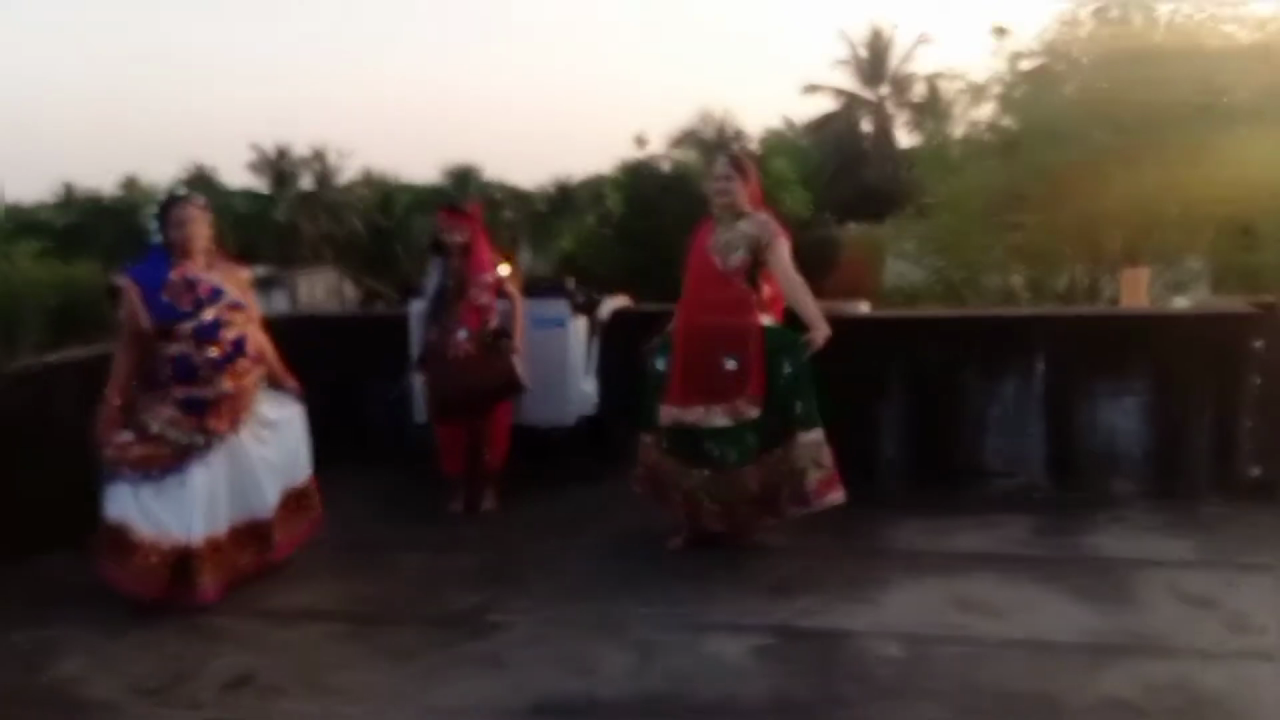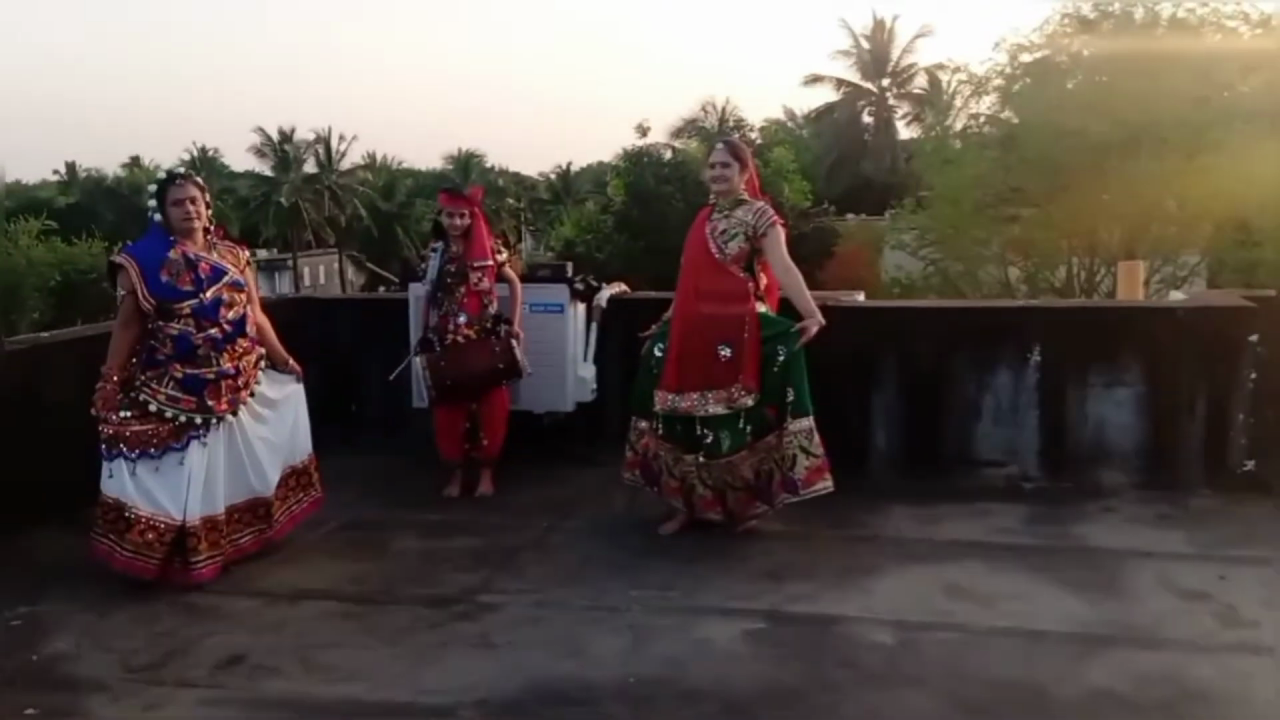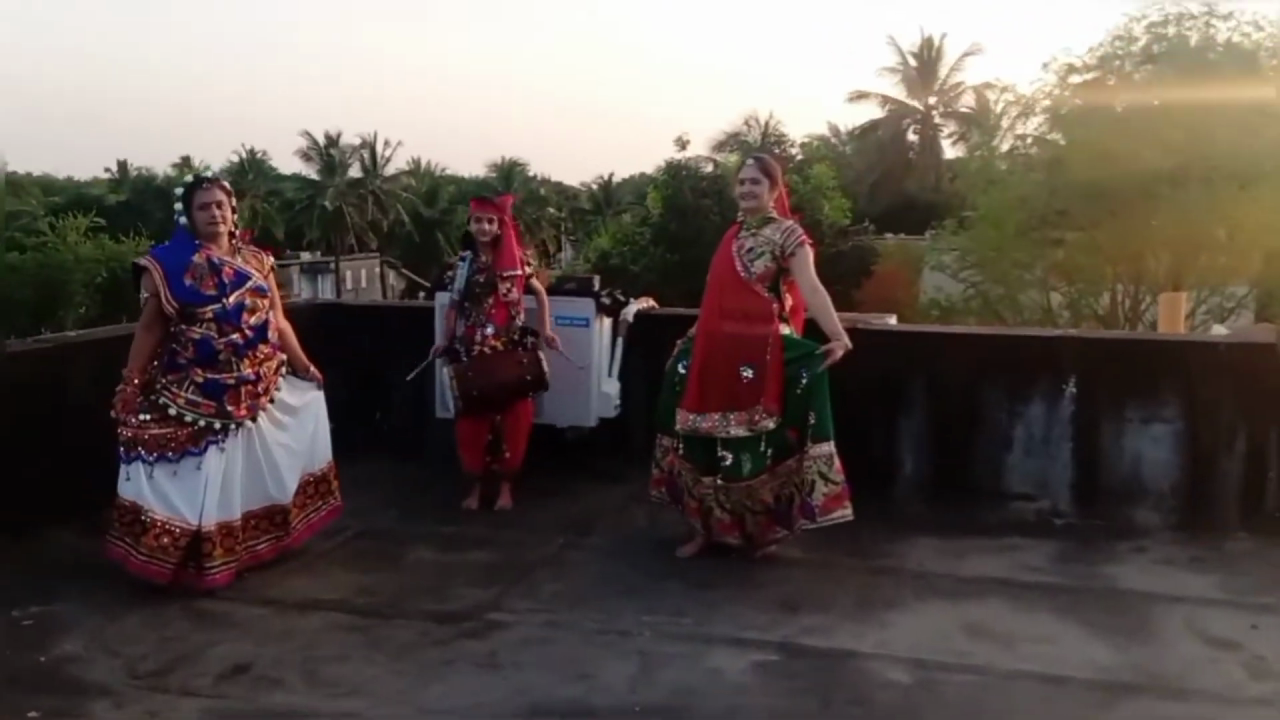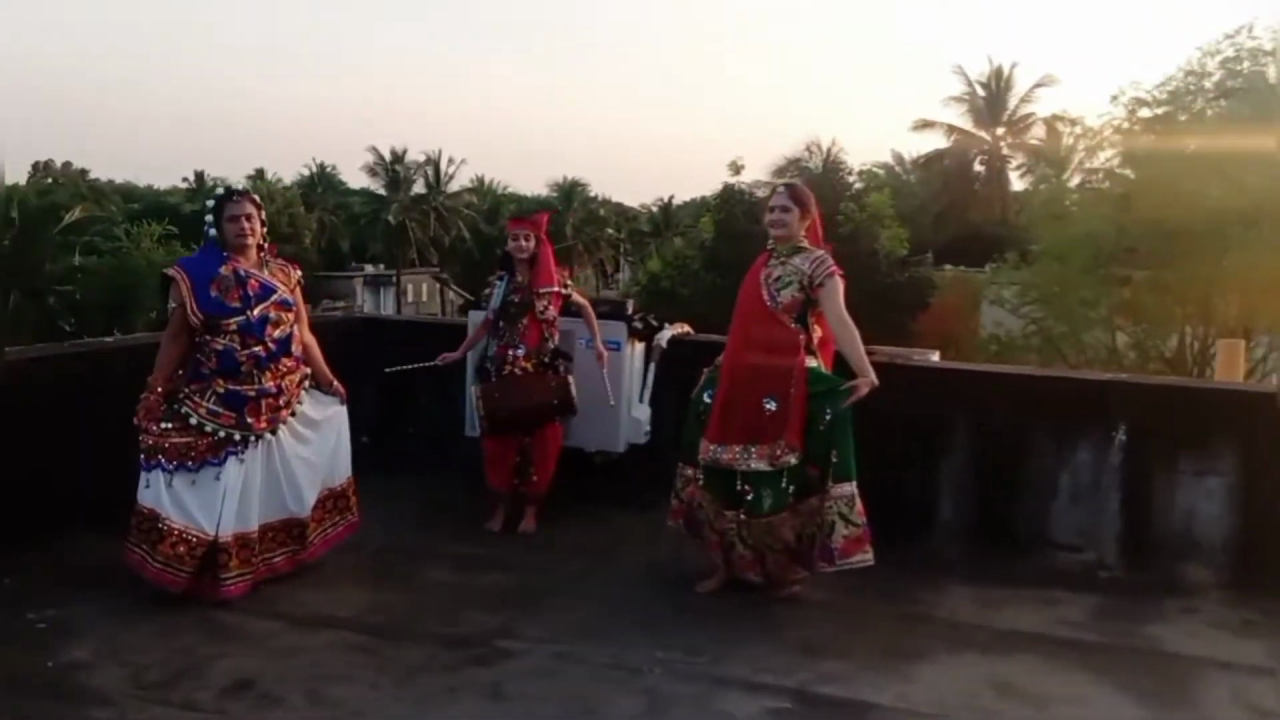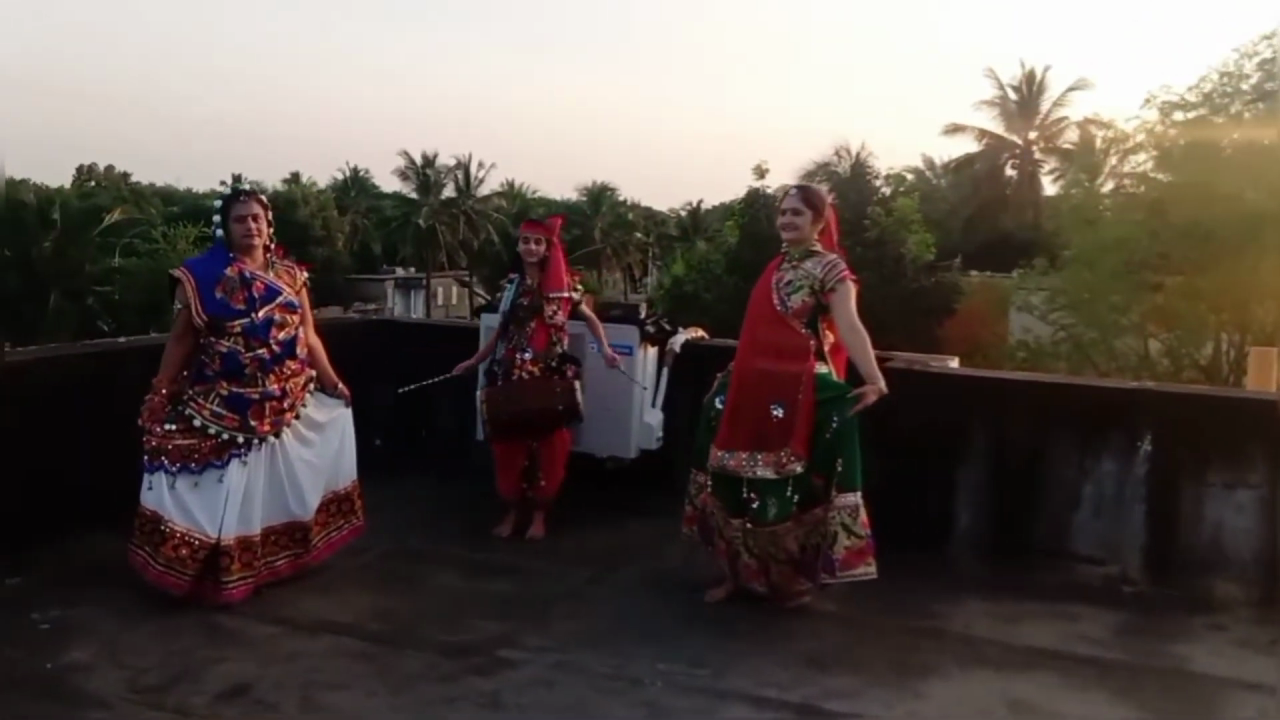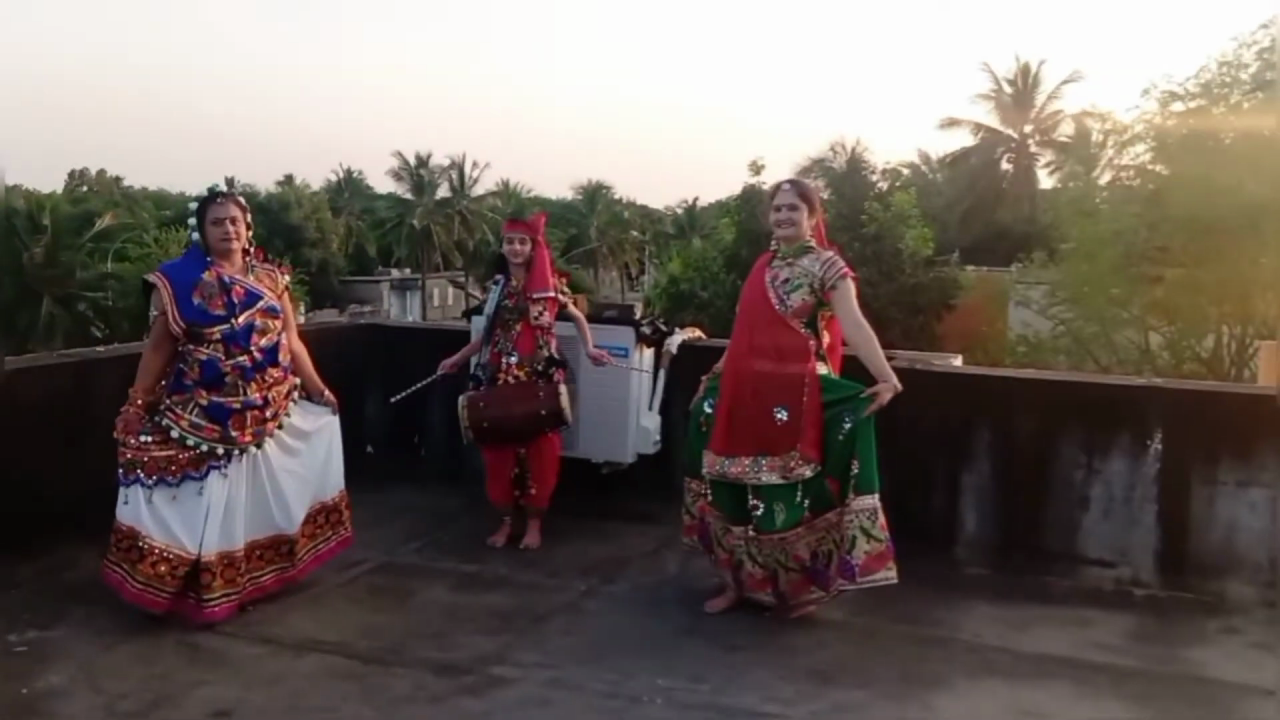
dt=0.5s
person 1, frame 1
left shoulder: (234, 276)
right shoulder: (146, 282)
left elbow: (256, 335)
right elbow: (130, 347)
left wrist: (281, 377)
right wrist: (113, 404)
left hip: (239, 404)
right hip: (177, 410)
left knee: (239, 487)
right knee: (188, 495)
left ankle: (240, 557)
right ankle: (191, 571)
person 1, frame 2
left shoulder: (233, 256)
right shoulder: (145, 261)
left elbow: (255, 315)
right elbow: (128, 324)
left wrist: (282, 360)
right wrist: (109, 384)
left hip: (236, 384)
right hip: (175, 390)
left knee: (236, 467)
right knee: (183, 472)
left ankle: (237, 536)
right ankle: (188, 552)
person 1, frame 3
left shoulder: (257, 261)
right shoulder: (169, 264)
left elbow: (277, 320)
right elbow: (150, 327)
left wrist: (304, 367)
right wrist: (130, 386)
left hip: (257, 389)
right hip: (196, 394)
left knee: (252, 472)
right knee: (200, 477)
left ankle: (253, 545)
right ankle: (203, 558)
person 1, frame 4
left shoulder: (284, 274)
right shoulder: (196, 275)
left elbow: (303, 334)
right elbow: (176, 337)
left wrist: (327, 381)
right wrist: (154, 394)
left hip: (279, 402)
right hip: (218, 405)
left knee: (273, 484)
right knee: (223, 487)
left ankle: (271, 557)
right ankle: (223, 569)
person 1, frame 5
left shoulder: (290, 275)
right shoulder: (202, 276)
left elbow: (308, 336)
right elbow: (181, 339)
left wrist: (332, 383)
right wrist: (159, 396)
left hip: (284, 404)
right hip: (222, 407)
left knee: (276, 486)
right knee: (224, 489)
left ankle: (272, 562)
right ankle: (223, 572)
person 1, frame 6
left shoulder: (271, 278)
right shoulder: (179, 281)
left elbow: (291, 341)
right elbow: (159, 347)
left wrist: (317, 390)
right wrist: (136, 407)
left hip: (268, 414)
right hip: (202, 417)
left knee: (259, 499)
right knee: (207, 503)
left ankle: (254, 579)
right ankle: (203, 591)
person 2, frame 1
left shoulder: (761, 226)
right shoulder: (705, 230)
left elbow: (786, 277)
left wrist: (816, 324)
right wrist: (673, 333)
left hip: (742, 342)
right hip: (698, 343)
left knee: (742, 430)
right knee: (691, 432)
left ankle: (747, 516)
right ankle: (694, 517)
person 2, frame 2
left shoulder: (759, 214)
right shoulder: (703, 217)
left elbow: (782, 267)
left wrist: (811, 314)
right wrist: (668, 320)
left hip: (738, 331)
right hip: (693, 331)
left knee: (738, 418)
right knee: (687, 420)
left ankle: (742, 503)
right ankle: (688, 502)
person 2, frame 3
left shoulder: (787, 233)
right shoulder: (732, 234)
left elbow: (810, 288)
left wrist: (838, 337)
right wrist: (694, 338)
left hip: (762, 351)
right hip: (717, 350)
left knee: (759, 441)
right knee: (707, 439)
left ankle: (761, 529)
right ankle: (708, 525)
person 2, frame 4
left shoulder: (818, 263)
right shoulder: (762, 263)
left elbow: (838, 320)
left wrist: (865, 373)
right wrist: (720, 366)
left hip: (790, 383)
right hip: (744, 381)
left knee: (783, 477)
right knee: (731, 473)
left ankle: (786, 567)
right ankle: (730, 561)
person 2, frame 5
left shoulder: (830, 268)
right shoulder: (775, 267)
left elbow: (849, 327)
left wrist: (874, 379)
right wrist: (732, 375)
left hip: (800, 391)
right hip: (755, 388)
left knee: (792, 483)
right knee: (743, 479)
left ankle: (795, 577)
right ankle: (741, 571)
person 2, frame 6
left shoulder: (827, 265)
right shoulder: (762, 265)
left elbow: (853, 325)
left wrist: (886, 377)
right wrist: (715, 375)
left hip: (798, 392)
right hip: (747, 391)
left knee: (792, 487)
right knee: (740, 485)
left ankle: (799, 586)
right ankle: (741, 580)
person 3, frame 1
left shoulder: (488, 264)
right shoulder: (436, 268)
left elbow: (514, 299)
right elbow: (431, 312)
left wrist: (514, 339)
right wrist: (426, 353)
left hip: (484, 354)
right hip: (447, 356)
left knee: (489, 421)
right knee: (451, 421)
left ankle: (488, 488)
right ankle: (457, 488)
person 3, frame 2
left shoulder: (487, 249)
right shoulder: (434, 252)
left elbow: (514, 282)
right elbow: (429, 298)
left wrist: (514, 324)
right wrist: (425, 338)
left hip: (483, 339)
right hip: (445, 341)
left knee: (488, 405)
right knee: (449, 406)
left ankle: (486, 472)
right ankle: (455, 473)
person 3, frame 3
left shoulder: (515, 258)
right shoulder: (462, 262)
left elbow: (539, 292)
right elbow: (455, 306)
left wrist: (546, 329)
right wrist: (445, 342)
left hip: (509, 349)
right hip: (471, 351)
left knee: (511, 416)
right knee: (472, 417)
left ankle: (505, 486)
right ankle: (475, 485)
person 3, frame 4
left shoulder: (553, 279)
right shoulder: (499, 282)
left elbow: (584, 306)
right elbow: (488, 323)
left wrist: (597, 344)
right wrist: (459, 353)
left hip: (542, 370)
right hip: (503, 369)
left knee: (540, 440)
right knee: (500, 438)
left ankle: (531, 509)
right ankle: (500, 506)
person 3, frame 5
left shoulder: (563, 284)
right shoulder: (511, 284)
left elbow: (589, 318)
right elbow: (503, 330)
left wrist: (606, 350)
right wrist: (475, 360)
left hip: (550, 374)
right hip: (511, 372)
left knee: (548, 443)
right knee: (509, 442)
left ankle: (539, 514)
right ankle: (511, 511)
person 3, frame 6
left shoulder: (550, 284)
right shoulder: (497, 285)
left elbow: (576, 316)
left wrist: (589, 348)
right wrist: (458, 358)
left hip: (539, 377)
right hip: (500, 376)
left knee: (538, 450)
right knee: (500, 448)
left ankle: (534, 523)
right ankle: (505, 520)
